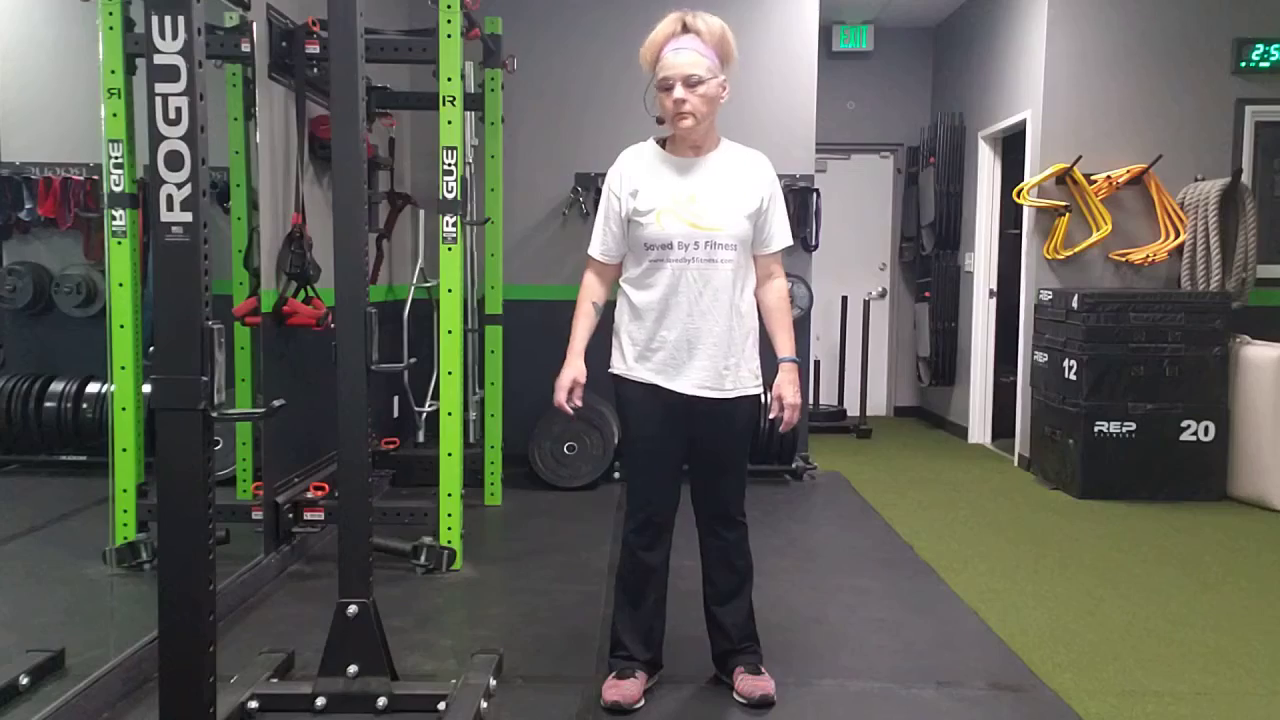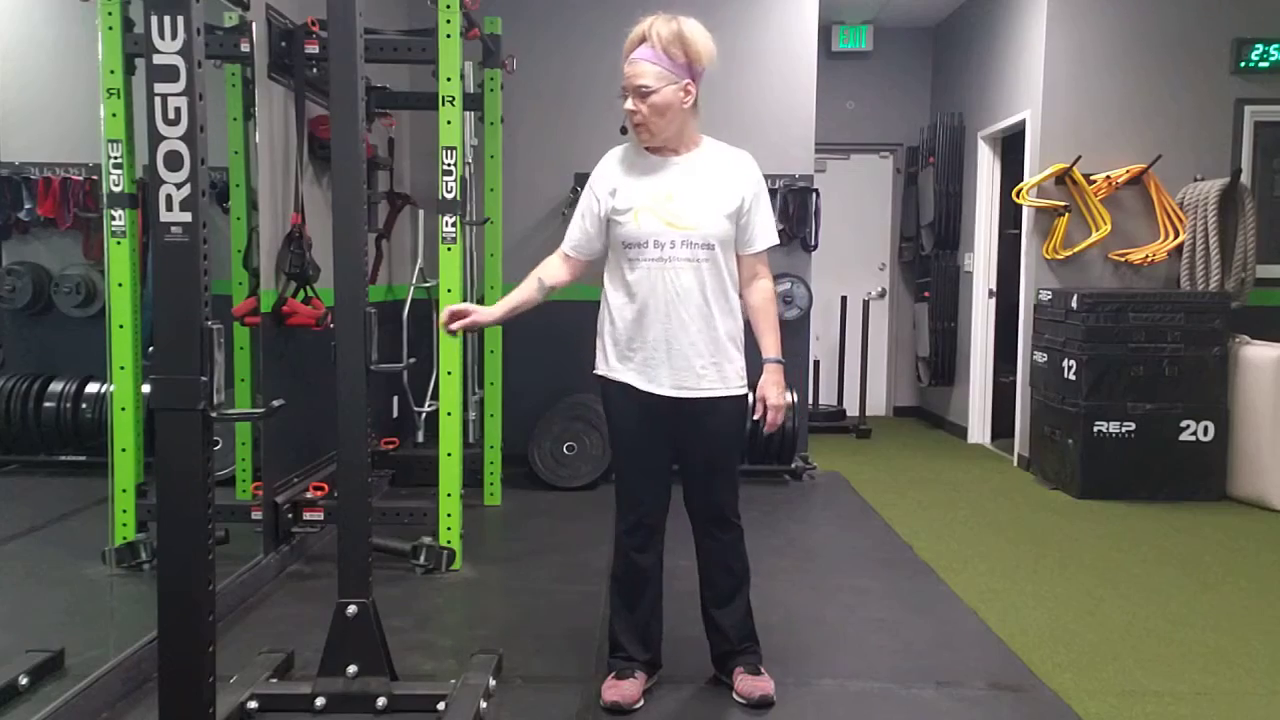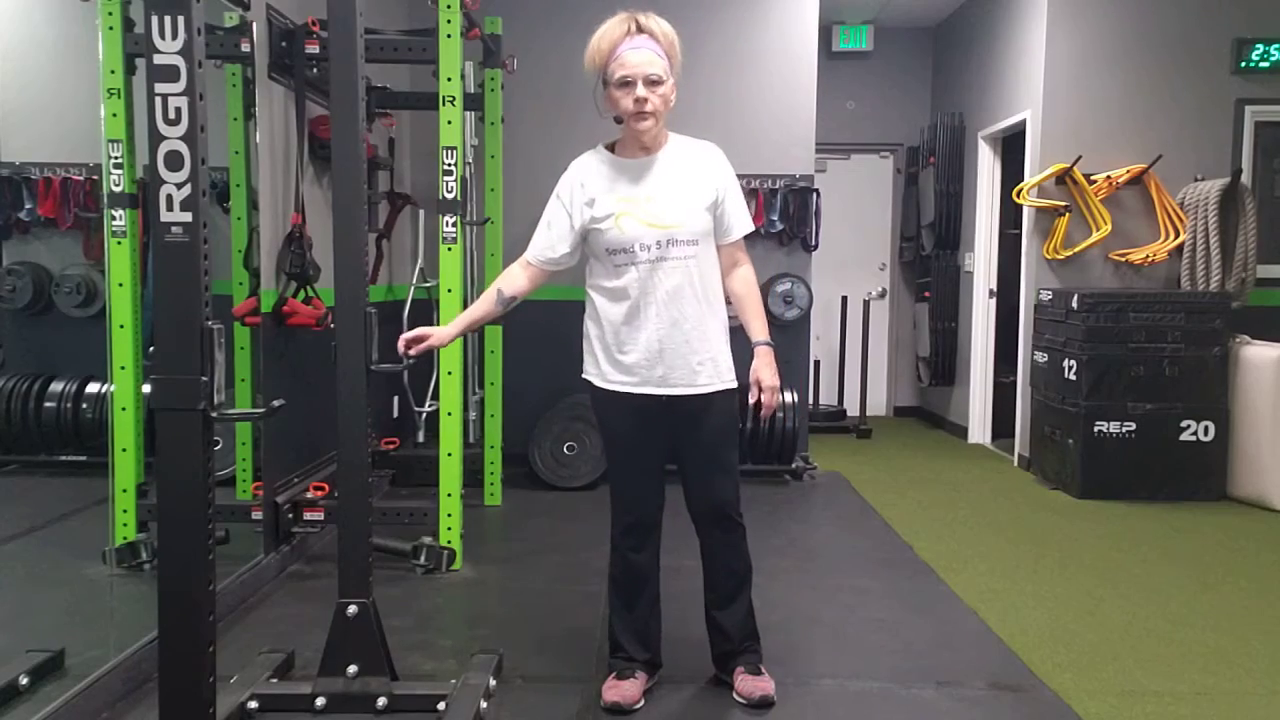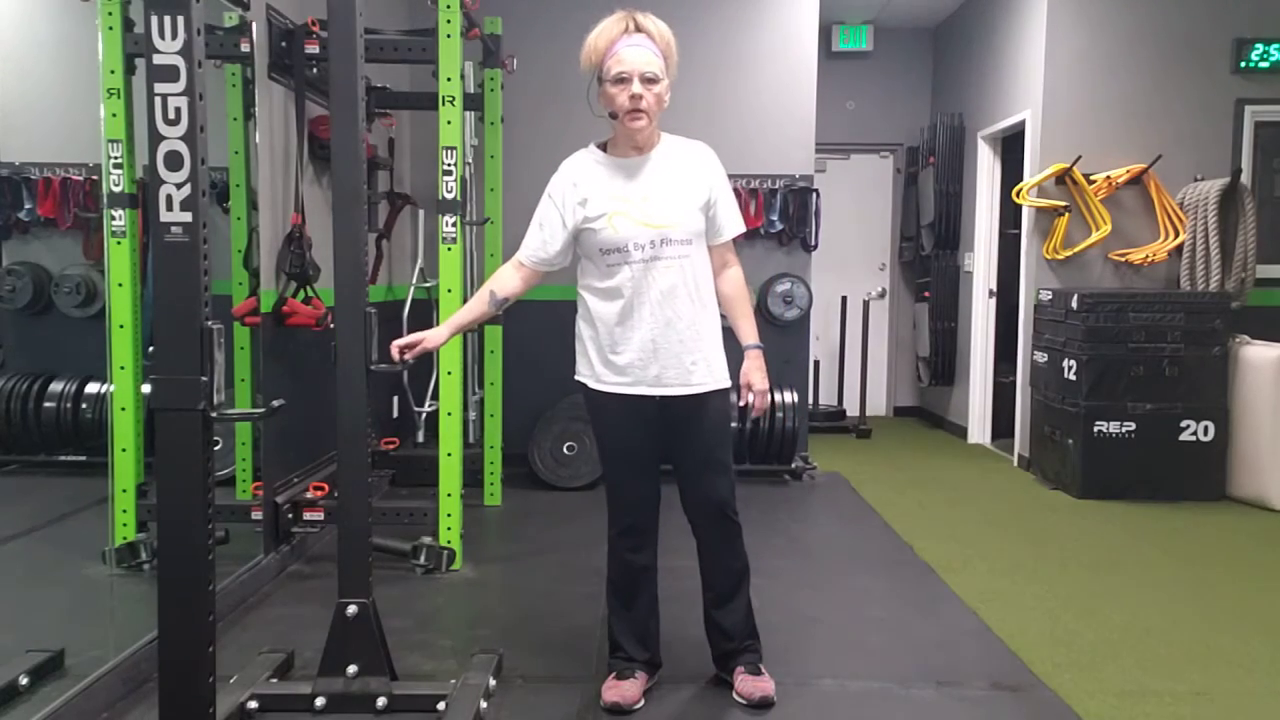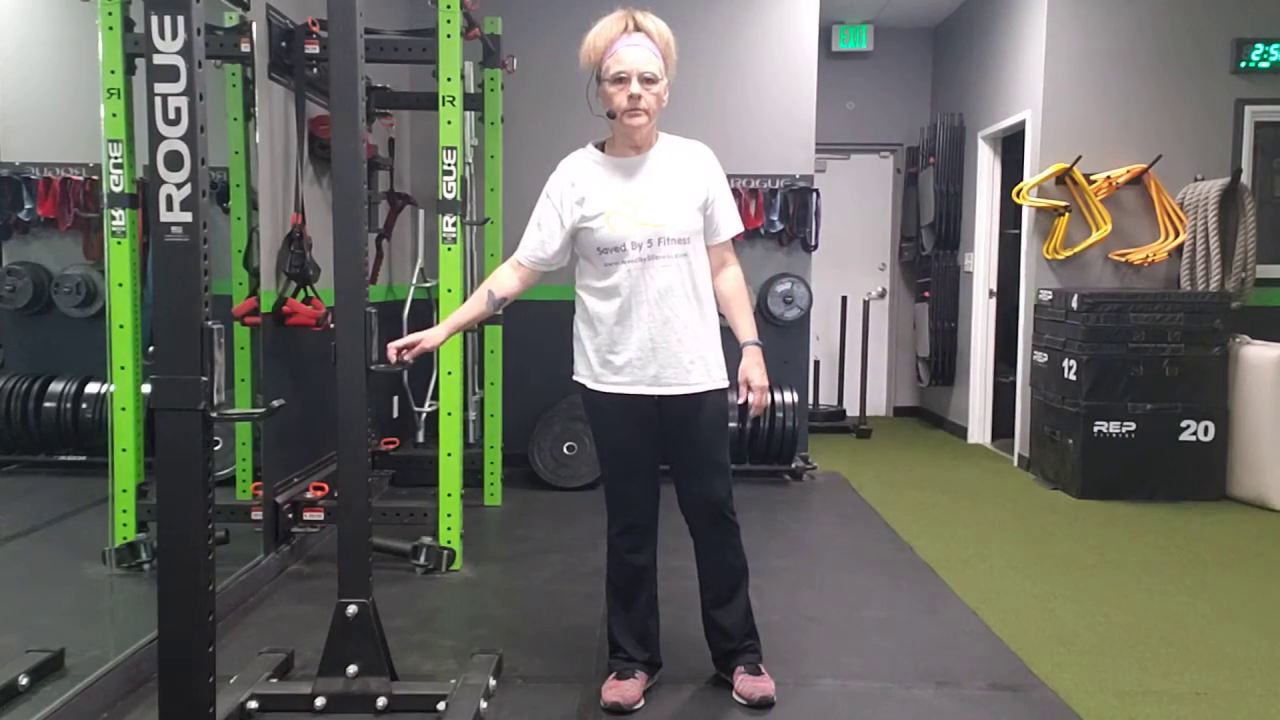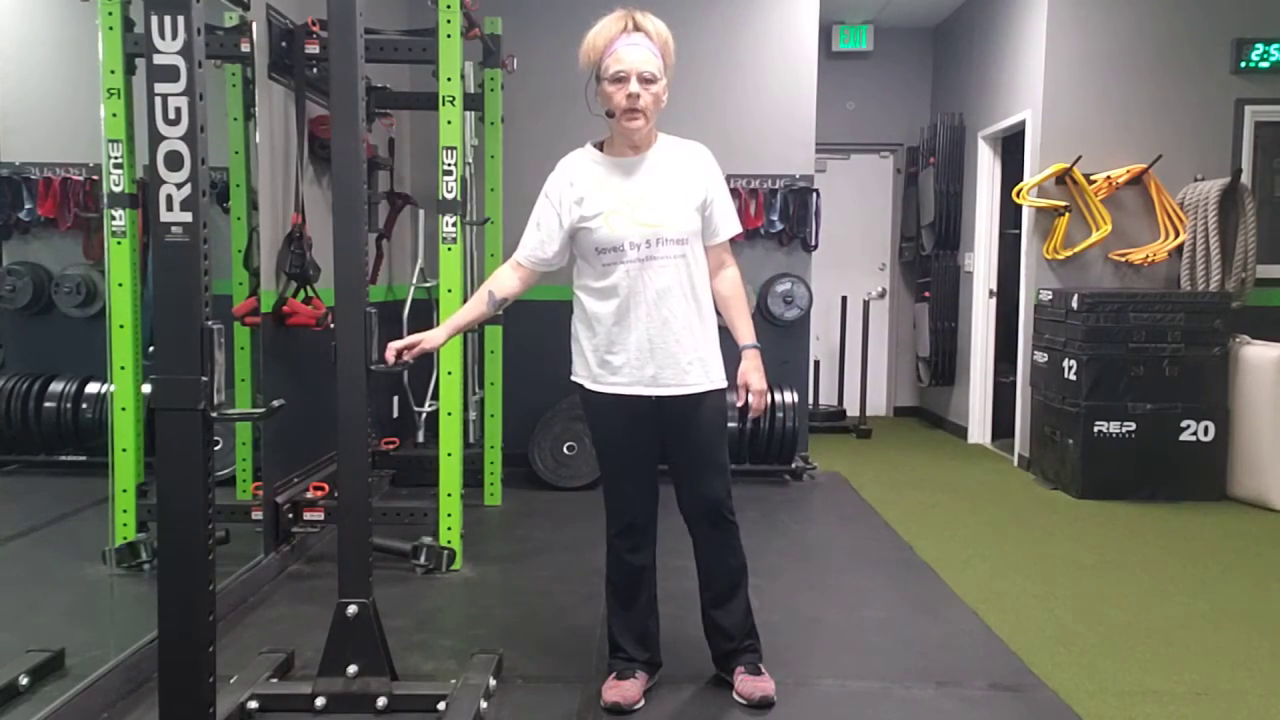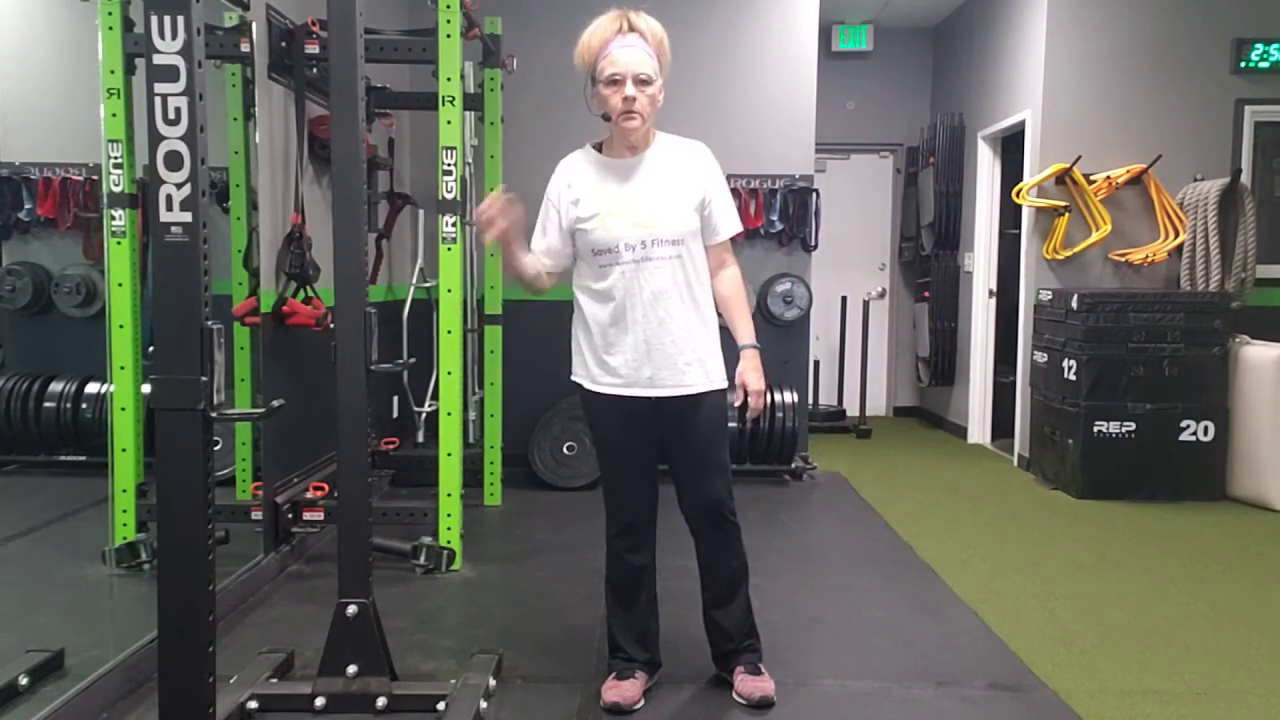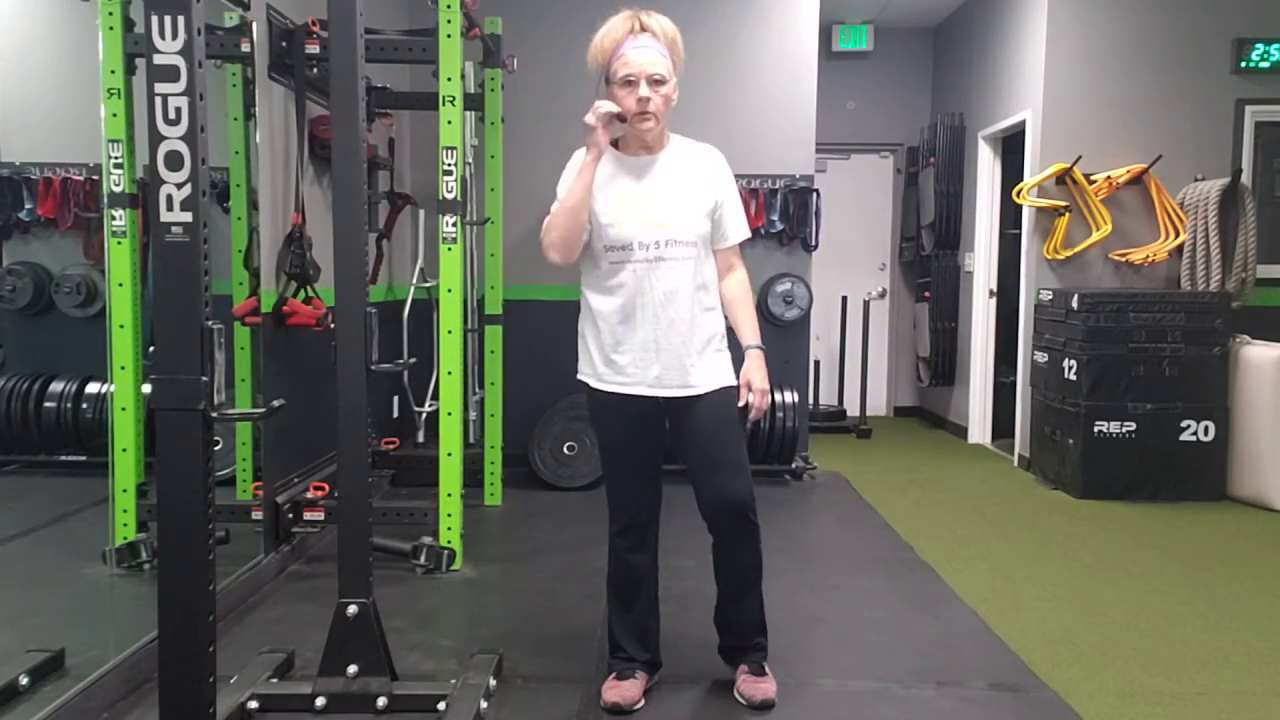
dt=0.4s
person 1, frame 1
left shoulder: (753, 171)
right shoulder: (632, 168)
left elbow: (769, 278)
right elbow: (600, 274)
left wrist: (787, 364)
right wrist: (574, 356)
left hip: (728, 382)
right hip: (648, 379)
left knee: (724, 521)
right knee: (646, 522)
left ankle: (739, 654)
right ankle: (633, 658)
person 1, frame 2
left shoulder: (735, 170)
right shoulder: (615, 170)
left elbow: (755, 279)
right elbow: (567, 262)
left wrist: (772, 365)
right wrist: (496, 311)
left hip: (713, 384)
right hip: (633, 380)
left knee: (719, 521)
right knee: (638, 523)
left ankle: (740, 655)
right ankle: (633, 658)
person 1, frame 3
left shoulder: (706, 162)
right shoulder: (586, 176)
left elbow: (735, 266)
right elbow: (530, 269)
left wrist: (762, 349)
right wrist: (453, 327)
left hip: (705, 380)
right hip: (623, 383)
left knee: (720, 517)
right knee: (634, 525)
left ankle: (739, 655)
right ankle: (633, 658)
person 1, frame 4
left shoulder: (697, 163)
right shoulder: (578, 175)
left elbow: (725, 267)
right elbow: (522, 269)
left wrist: (752, 350)
right wrist: (445, 330)
left hip: (698, 379)
right hip: (617, 383)
left knee: (717, 516)
right knee: (630, 526)
left ankle: (739, 654)
right ankle: (633, 659)
person 1, frame 5
left shoulder: (695, 162)
right shoulder: (576, 174)
left elbow: (723, 265)
right elbow: (521, 268)
left wrist: (751, 348)
right wrist: (443, 329)
left hip: (696, 378)
right hip: (615, 382)
left knee: (714, 516)
right knee: (629, 525)
left ankle: (739, 654)
right ankle: (632, 658)
person 1, frame 6
left shoulder: (694, 163)
right shoulder: (575, 174)
left elbow: (721, 267)
right elbow: (520, 270)
left wrist: (749, 349)
right wrist: (443, 331)
left hip: (694, 378)
right hip: (613, 382)
left knee: (713, 515)
right knee: (628, 526)
left ankle: (739, 653)
right ankle: (632, 659)
person 1, frame 7
left shoulder: (695, 163)
right shoulder: (573, 175)
left elbow: (722, 266)
right elbow: (541, 274)
left wrist: (748, 350)
right wrist: (508, 241)
left hip: (692, 378)
right hip: (612, 382)
left knee: (713, 515)
right knee: (629, 525)
left ankle: (740, 654)
right ankle: (632, 659)
person 1, frame 8
left shoulder: (706, 165)
right shoulder: (588, 166)
left elbow: (730, 270)
right elbow: (558, 251)
left wrist: (753, 352)
right wrist: (595, 153)
left hip: (703, 375)
right hip: (619, 379)
left knee: (733, 508)
right knee: (632, 524)
left ankle: (746, 651)
right ankle: (632, 658)
